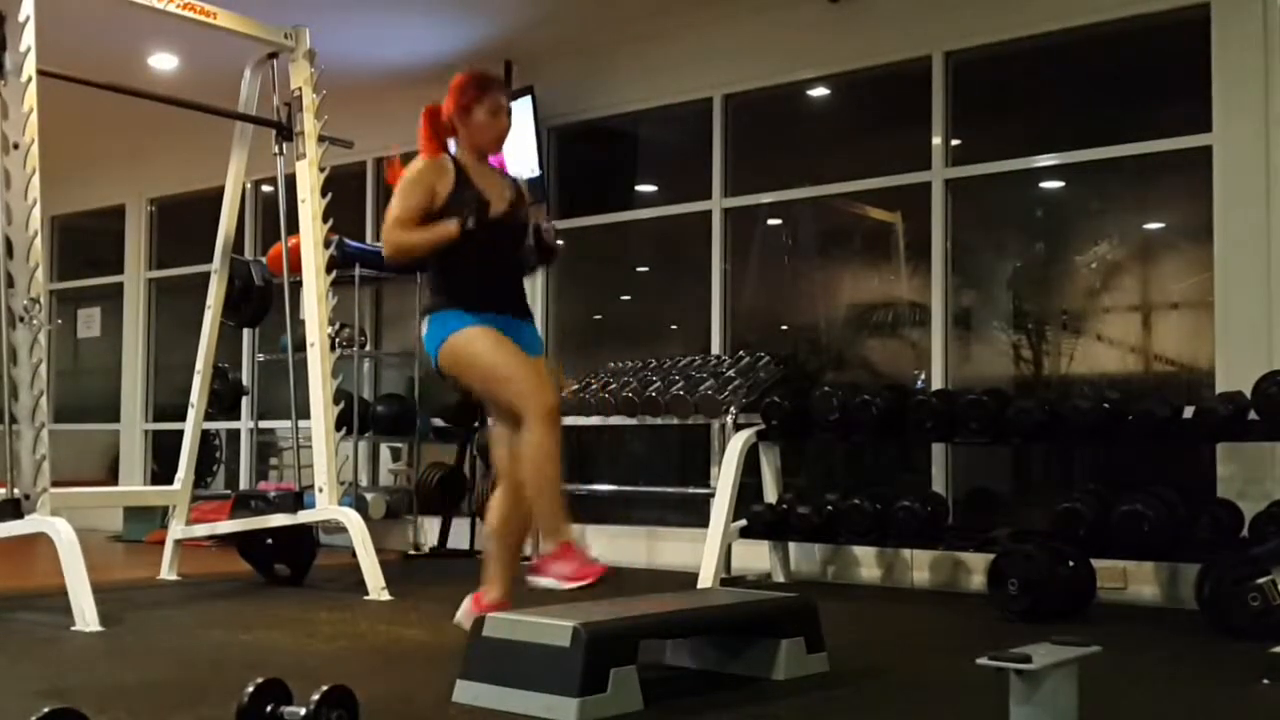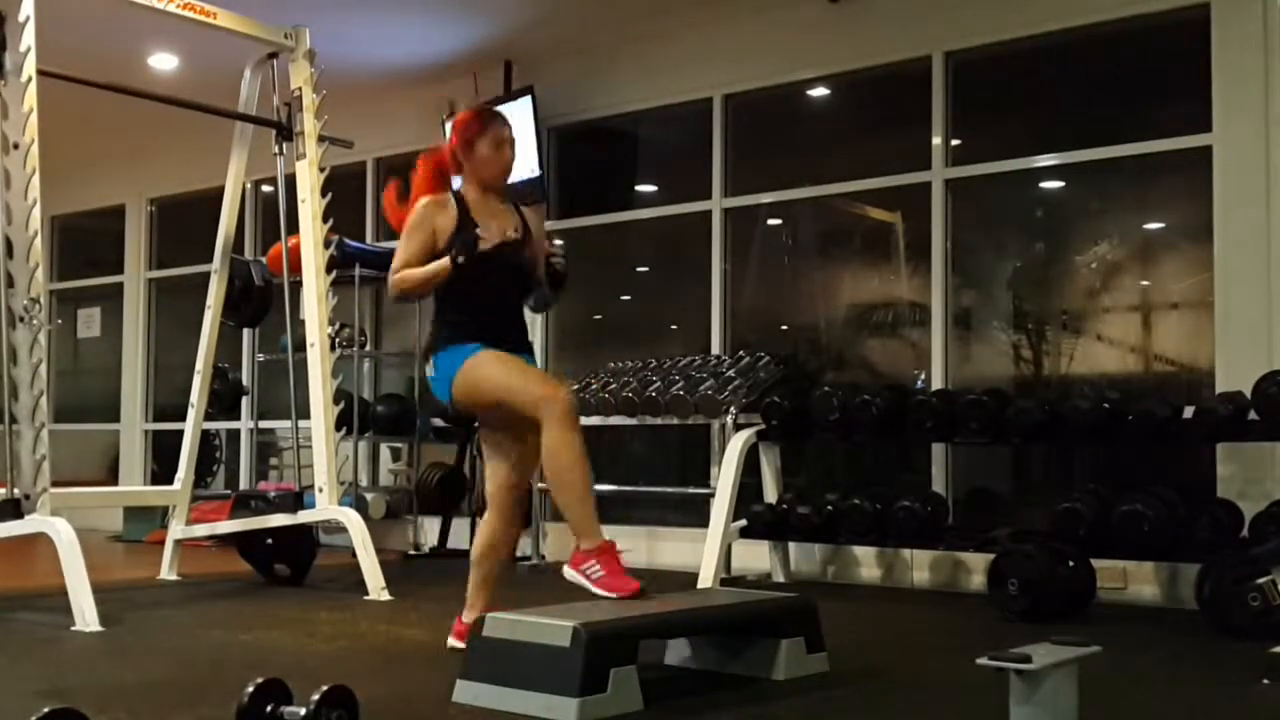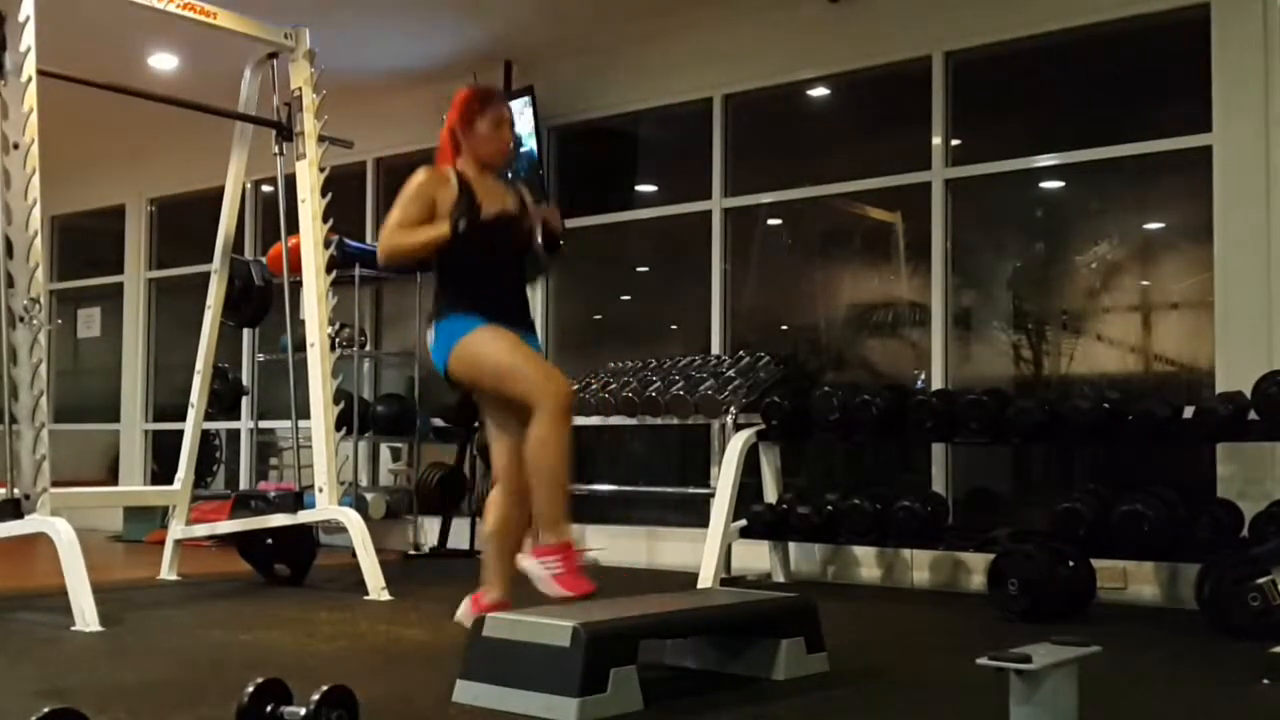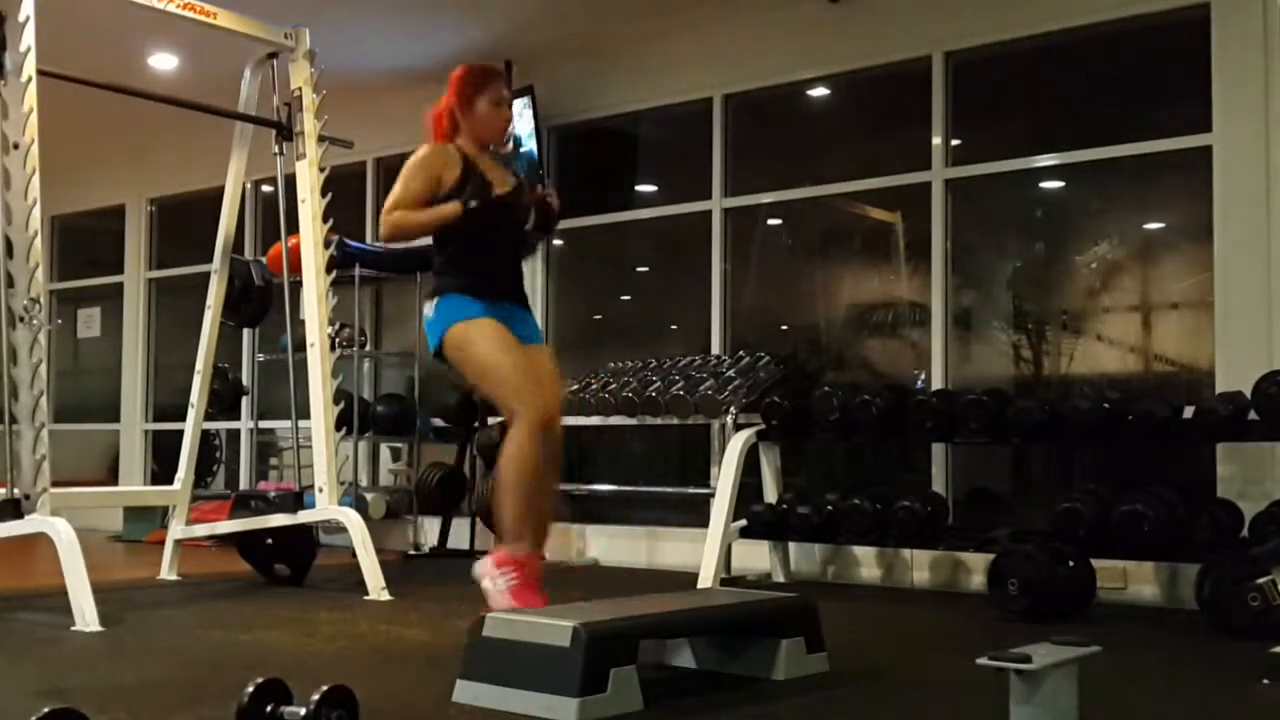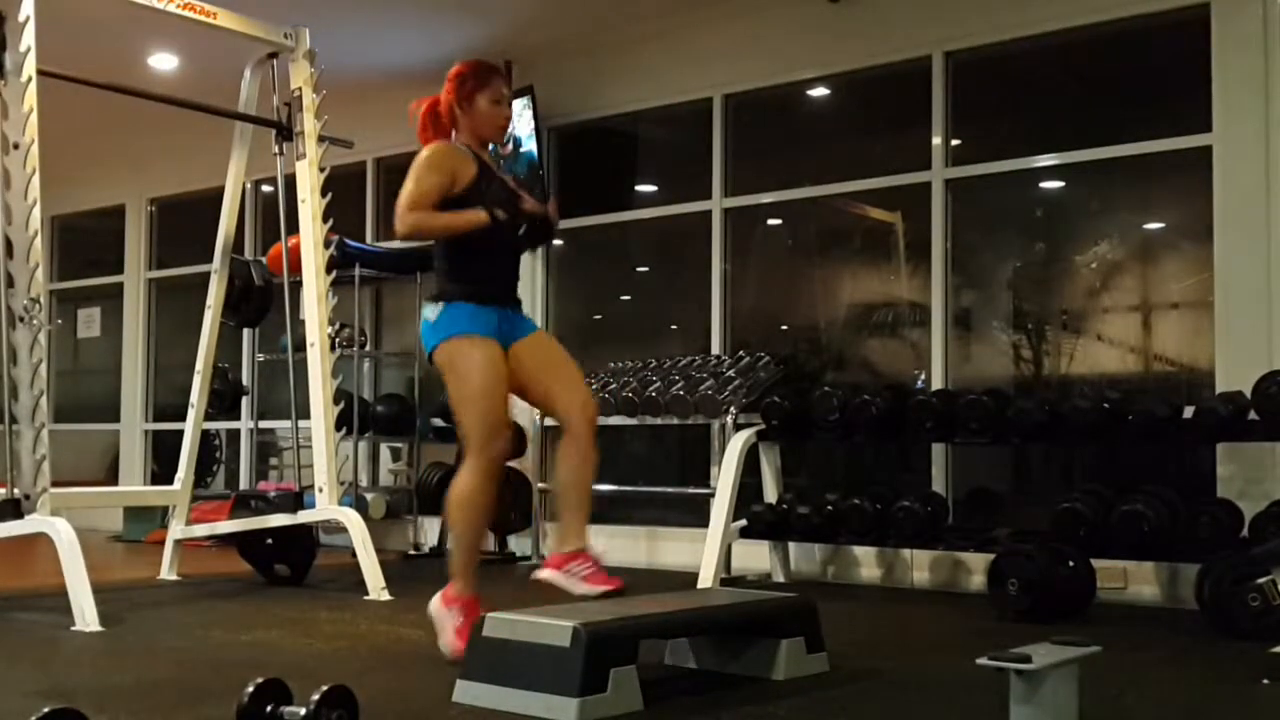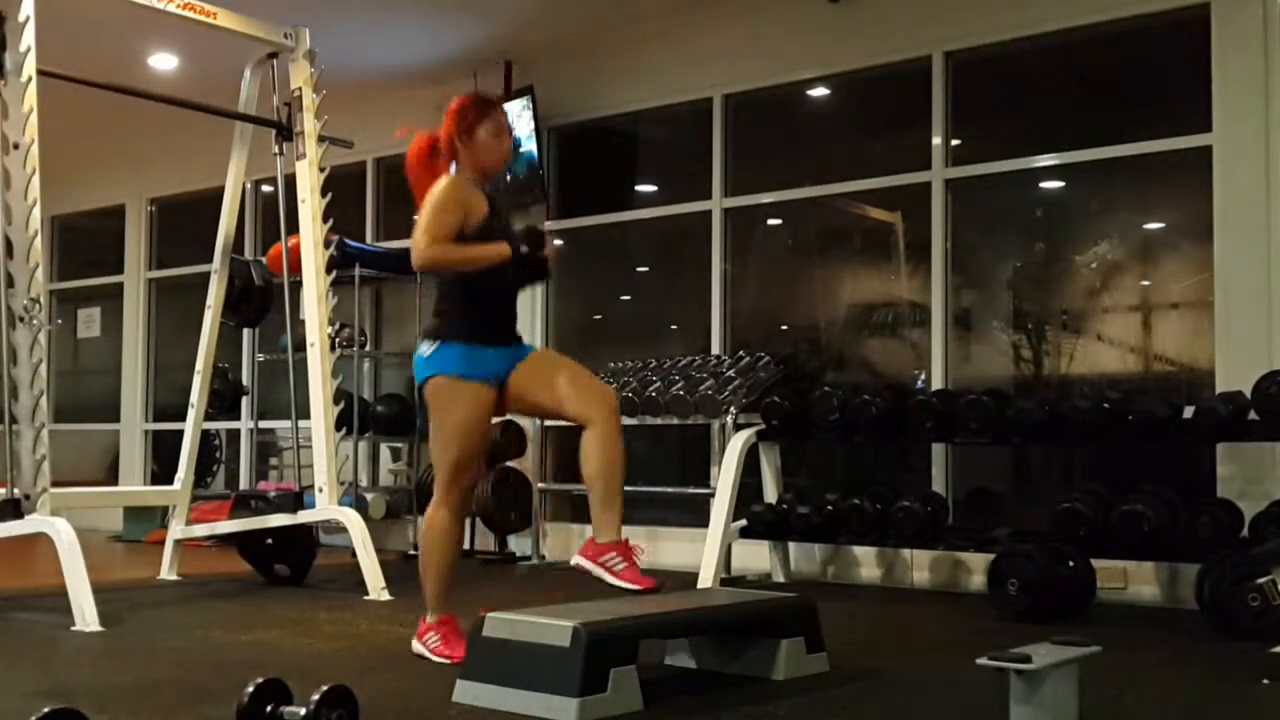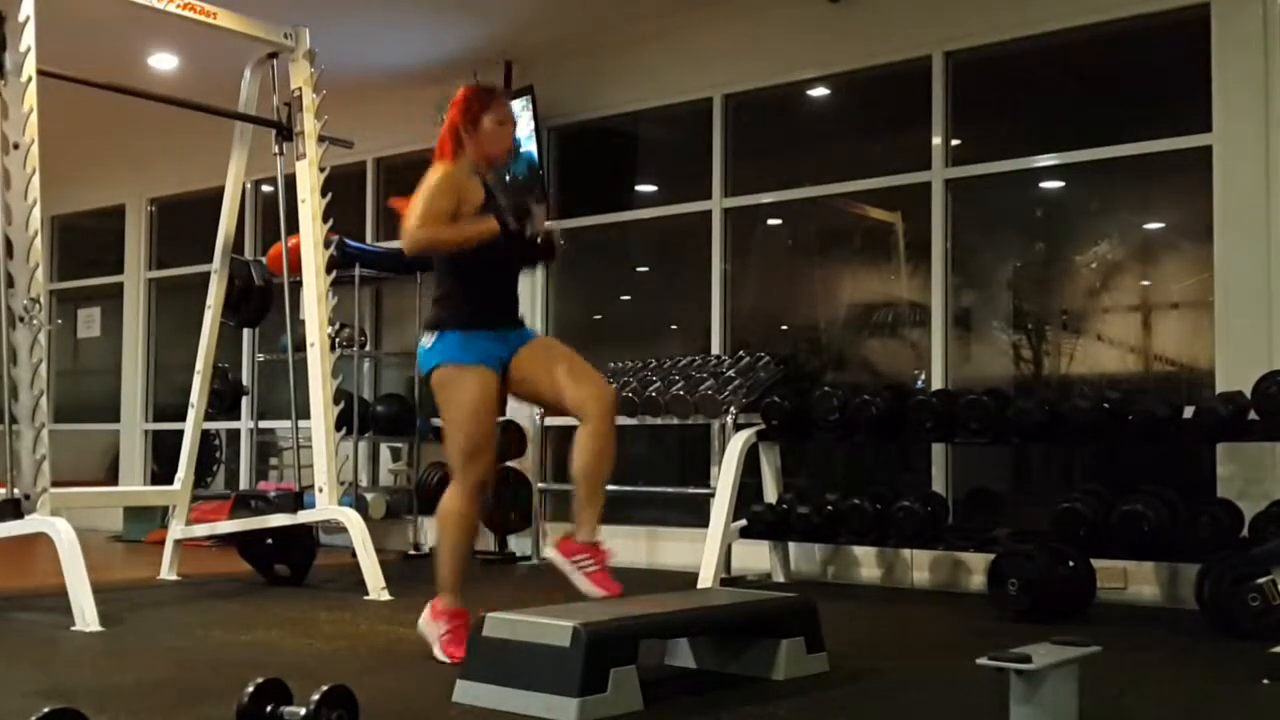
dt=0.1s
person 1, frame 1
left shoulder: (511, 187)
right shoulder: (431, 171)
right elbow: (392, 240)
right wrist: (463, 224)
left hip: (513, 323)
right hip: (454, 323)
left knee: (516, 468)
right knee: (541, 401)
left ankle: (492, 599)
right ankle: (554, 550)
person 1, frame 2
left shoulder: (526, 218)
right shoulder: (435, 209)
left elbow: (534, 292)
right elbow: (398, 283)
left wrist: (550, 275)
right wrist: (455, 260)
left hip: (514, 353)
right hip: (460, 354)
left knee: (507, 500)
right knee: (558, 403)
left ankle: (472, 623)
right ankle: (591, 551)
person 1, frame 3
left shoulder: (517, 195)
right shoulder: (435, 183)
left elbow: (525, 268)
right elbow: (388, 249)
right wrist: (454, 228)
left hip: (517, 325)
right hip: (462, 326)
left knee: (511, 476)
right knee: (556, 397)
left ankle: (486, 599)
right ankle: (553, 546)
person 1, frame 4
left shoulder: (510, 175)
right shoulder: (436, 159)
right elbow: (389, 226)
left wrist: (543, 218)
right wrist: (465, 206)
left hip: (514, 308)
right hip: (459, 306)
left knee: (548, 434)
right knee: (536, 412)
left ankle: (523, 566)
right ankle: (513, 555)
person 1, frame 5
left shoulder: (498, 172)
right shoulder: (442, 157)
right elbow: (405, 220)
left wrist: (535, 230)
right wrist: (491, 217)
left hip: (507, 318)
right hip: (460, 317)
left knee: (582, 412)
right knee: (488, 453)
left ankle: (571, 553)
right ankle: (459, 595)
person 1, frame 6
left shoulder: (491, 202)
right shoulder: (452, 189)
right elbow: (426, 252)
left wrist: (528, 266)
right wrist: (508, 250)
left hip: (506, 351)
right hip: (457, 351)
left knee: (602, 407)
right knee: (454, 490)
left ankle: (605, 545)
right ankle: (436, 623)
person 1, frame 7
left shoulder: (503, 192)
right shoulder: (452, 176)
right elbow: (414, 238)
left wrist: (532, 249)
right wrist: (498, 226)
left hip: (509, 334)
right hip: (460, 339)
left knee: (599, 401)
right knee: (473, 475)
left ankle: (582, 544)
right ankle: (447, 609)
